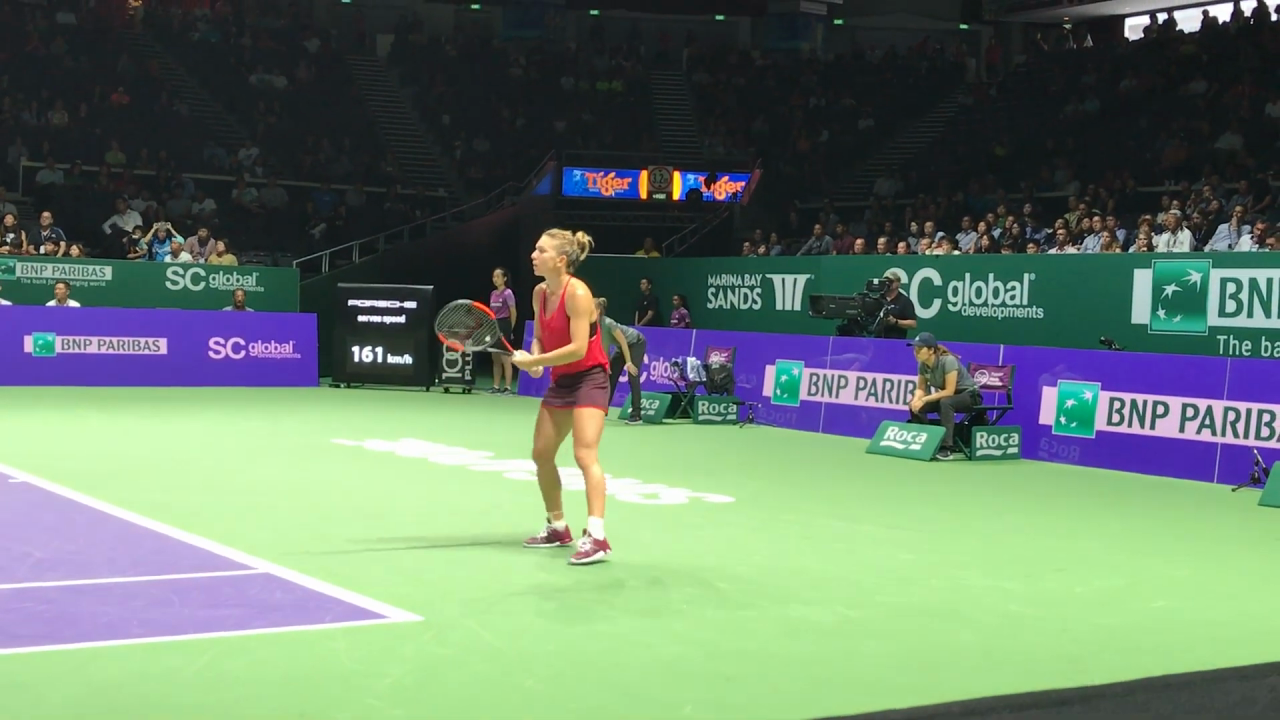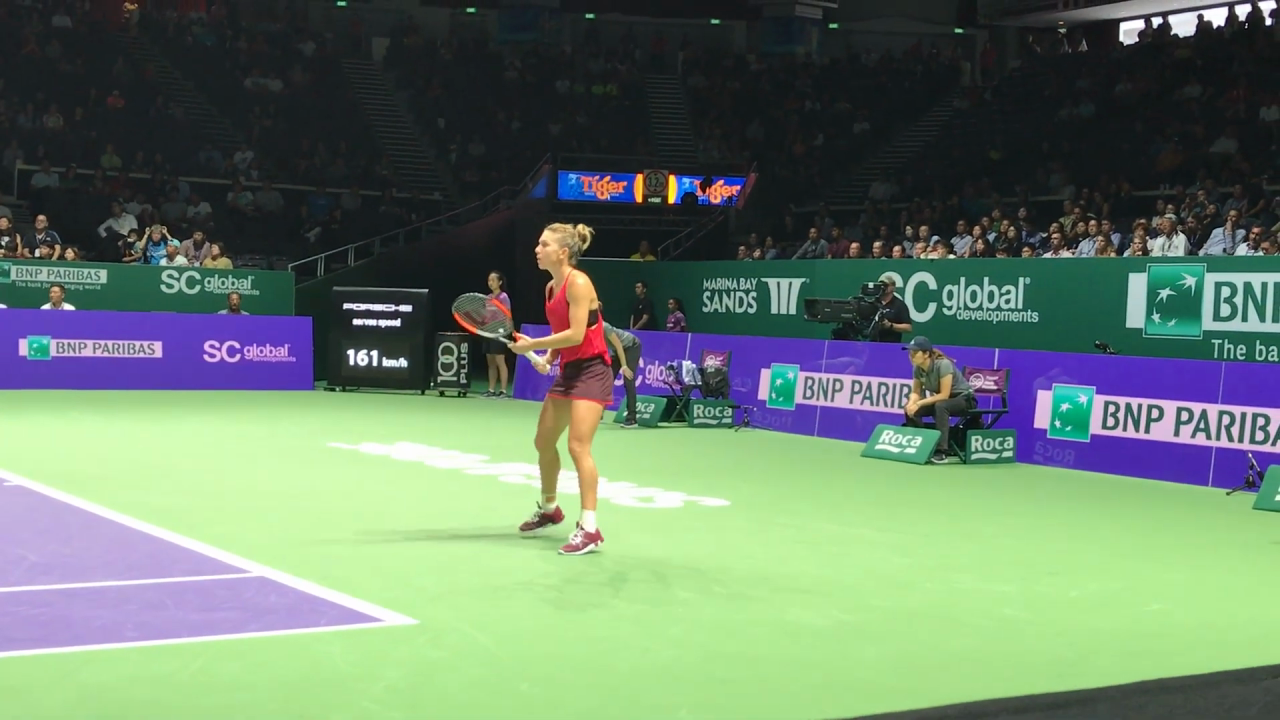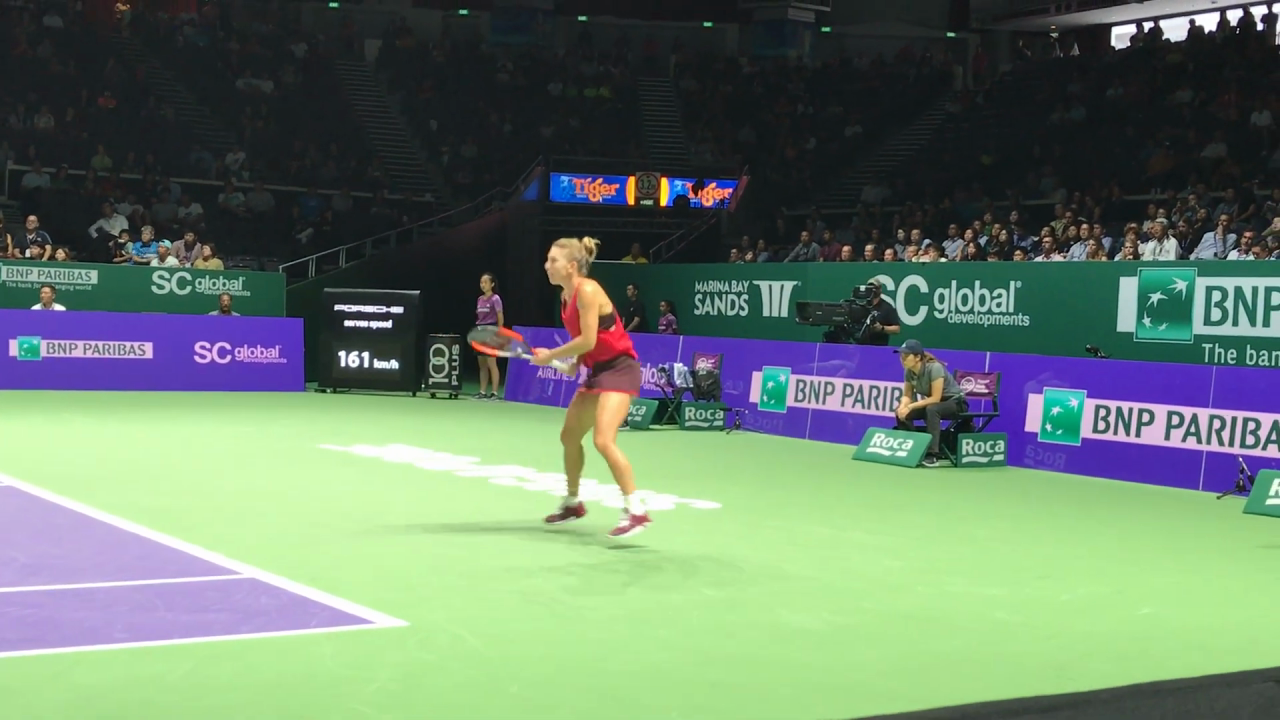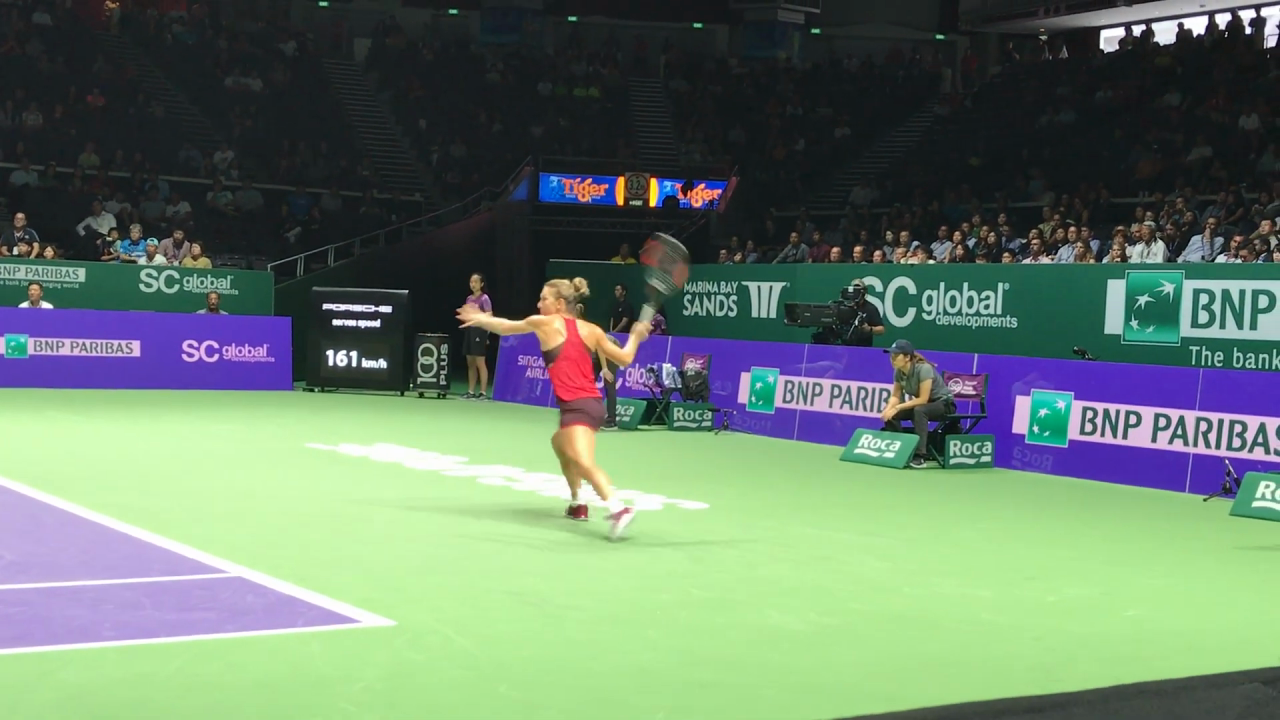
dt=0.4s
person 1, frame 1
left shoulder: (577, 293)
right shoulder: (540, 293)
left elbow: (579, 349)
left wrist: (534, 361)
right wrist: (534, 360)
left hip: (589, 381)
right hip: (561, 382)
left knee: (585, 456)
right knee: (541, 456)
left ankle: (597, 537)
right ankle: (557, 528)
person 1, frame 2
left shoulder: (578, 283)
right shoulder: (552, 287)
left elbow: (577, 335)
left wrist: (532, 345)
right wrist: (549, 357)
left hip: (590, 371)
right hip: (568, 372)
left knee: (578, 447)
right knee: (543, 442)
left ankle: (589, 529)
right ankle: (549, 508)
person 1, frame 3
left shoulder: (587, 290)
right shoulder: (567, 295)
left elbow: (588, 341)
left wrist: (551, 356)
right wrist: (574, 362)
left hip: (618, 369)
right hip: (597, 371)
left knee: (604, 441)
right knee: (569, 437)
left ankle: (636, 511)
right ankle: (572, 502)
person 1, frame 4
left shoulder: (544, 323)
right shoulder: (591, 329)
left elbow: (506, 327)
right elbow: (624, 360)
left wrist: (480, 319)
right wrist: (636, 337)
left hip: (576, 407)
right hip: (593, 405)
left knee: (584, 464)
right knee: (560, 444)
left ankle: (618, 508)
right ankle: (577, 504)
